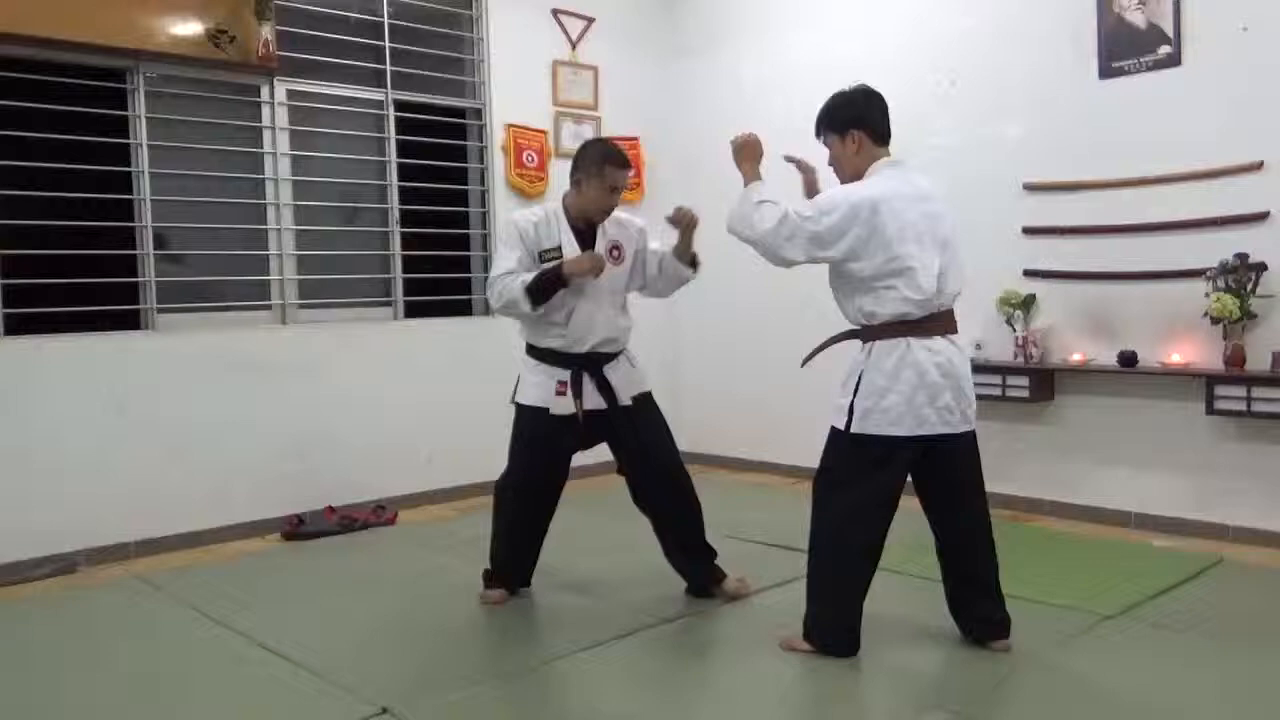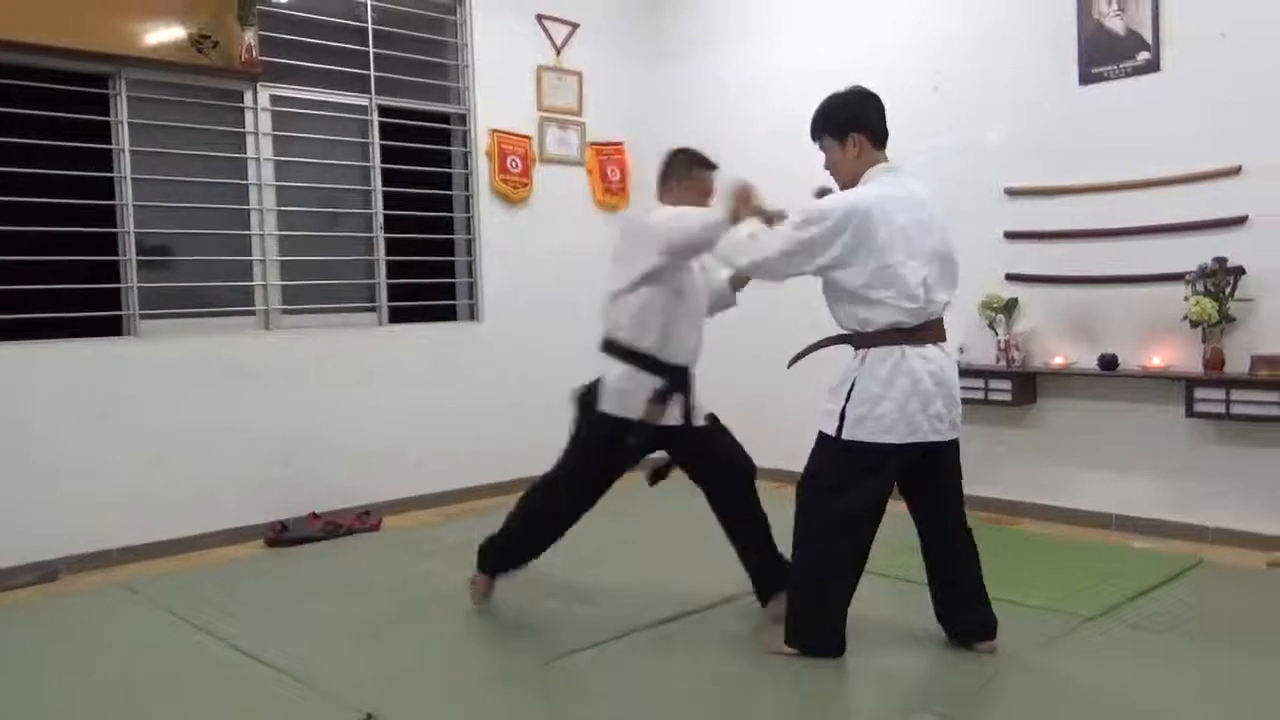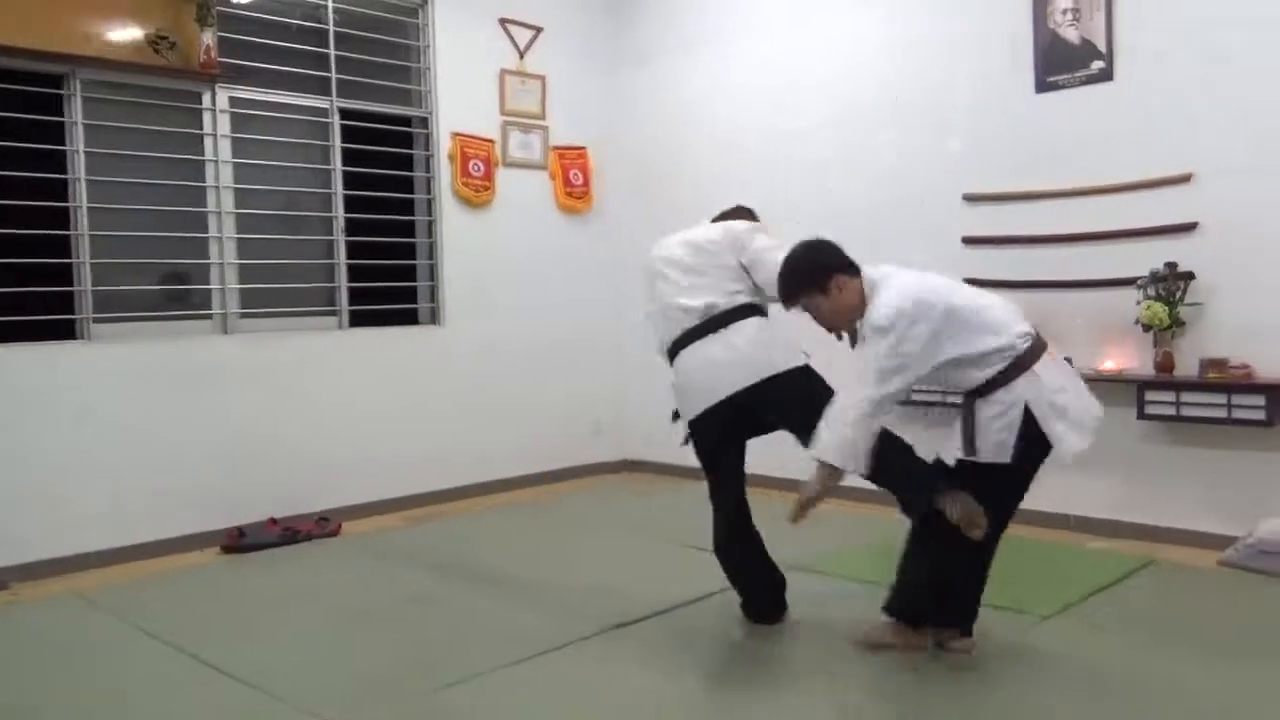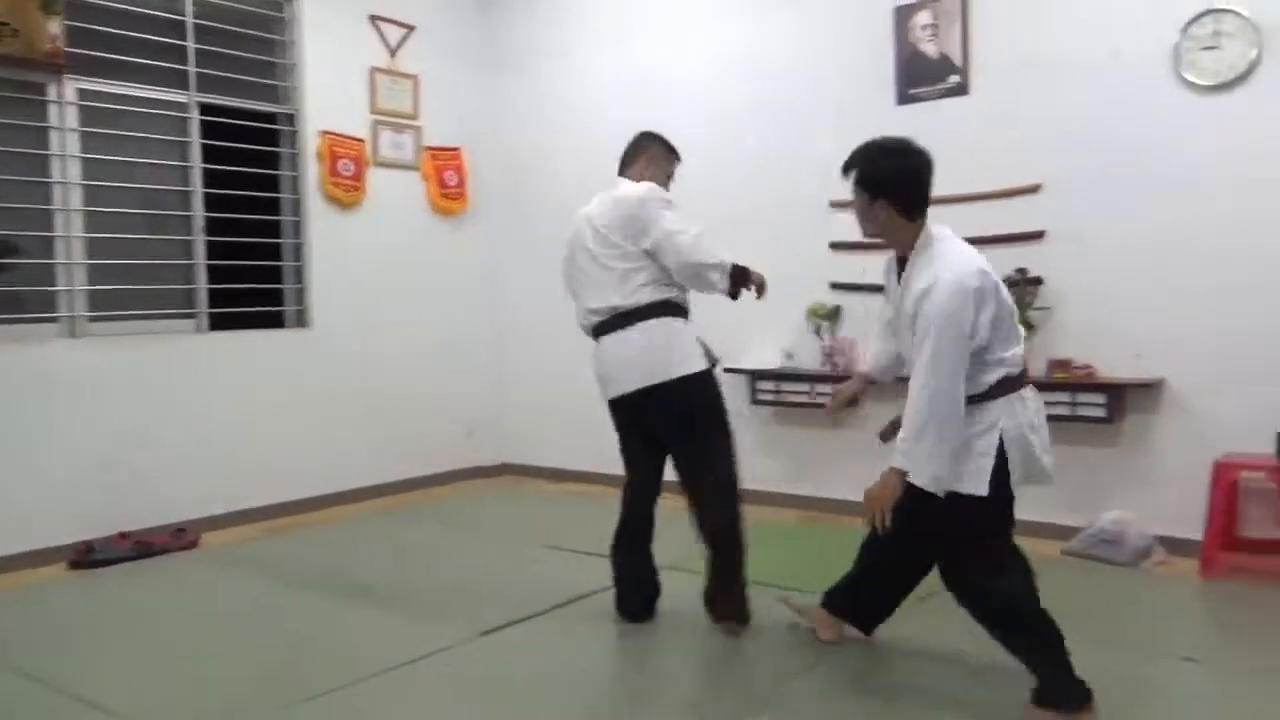
dt=0.4s
person 1, frame 1
left shoulder: (858, 202)
right shoulder: (920, 192)
left elbow: (774, 235)
left wrist: (752, 174)
right wrist: (817, 193)
left hip: (891, 369)
right hip: (942, 360)
left knee: (846, 502)
right knee: (958, 503)
left ankle: (830, 631)
right ankle: (988, 623)
person 1, frame 2
left shoulder: (848, 208)
right shoulder: (918, 200)
left elbow: (761, 257)
left wrist: (747, 219)
left hip: (882, 377)
right hip: (932, 369)
left knee: (828, 505)
right knee: (938, 506)
left ankle: (811, 633)
right ankle: (974, 625)
person 1, frame 3
left shoulder: (893, 310)
right shoulder: (880, 294)
left elbow: (867, 397)
right elbow: (875, 390)
left wrist: (826, 470)
right wrist: (844, 456)
left hip: (1023, 400)
right hip: (1001, 393)
left ankle: (915, 620)
right ankle: (943, 622)
person 1, frame 4
left shoulder: (948, 279)
right shoulder: (907, 255)
left elbow: (936, 389)
right elbow: (902, 330)
left wrist: (900, 474)
right wrist: (866, 376)
left hip: (989, 421)
right hip: (962, 414)
left knee: (973, 558)
right knee: (909, 524)
right ankle: (845, 612)
person 2, frame 1
left shoulder: (626, 231)
right shoulder: (528, 227)
left elbow: (662, 279)
right elbow: (503, 293)
left wrist: (685, 241)
right wrist: (561, 275)
left hip: (613, 378)
right hip: (550, 381)
left knee: (663, 473)
right knee: (525, 484)
left ankle: (704, 573)
right ankle: (506, 574)
person 2, frame 2
left shoulder: (682, 254)
right shoulder: (648, 226)
left elbow: (705, 299)
right elbow: (689, 229)
left wrist: (738, 280)
right wrist: (734, 209)
left hip: (671, 392)
right hip: (627, 390)
left knee: (731, 476)
right knee: (574, 484)
left ankle: (773, 583)
right ankle: (494, 563)
person 2, frame 3
left shoulder: (660, 253)
right shoulder: (741, 232)
right elbow: (782, 276)
left hip: (696, 376)
right hip: (753, 355)
left knee: (727, 502)
left ankle: (762, 600)
right ankle: (938, 498)
person 2, frame 4
left shoulder: (585, 219)
right shoulder: (646, 199)
right elbow: (691, 255)
right wrist: (741, 275)
left hip: (618, 356)
right hip: (662, 350)
left knee: (640, 484)
right knee: (710, 473)
left ankle: (634, 598)
right ankle: (727, 601)
